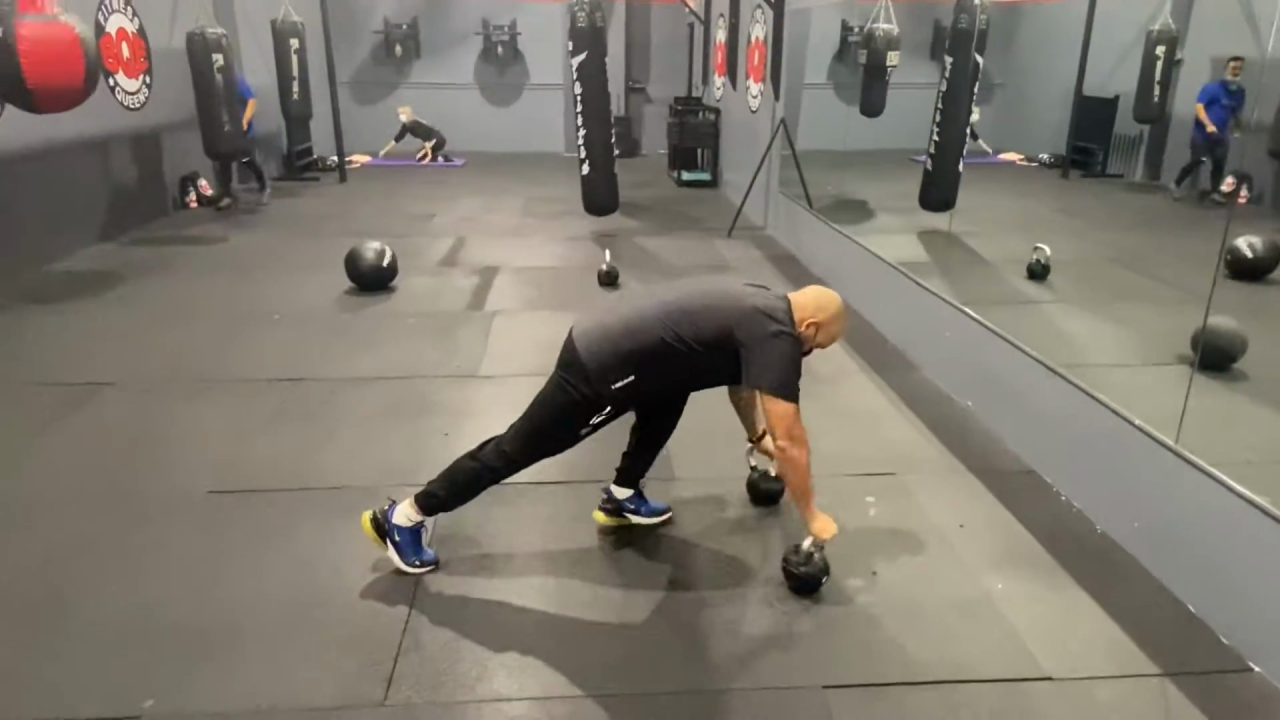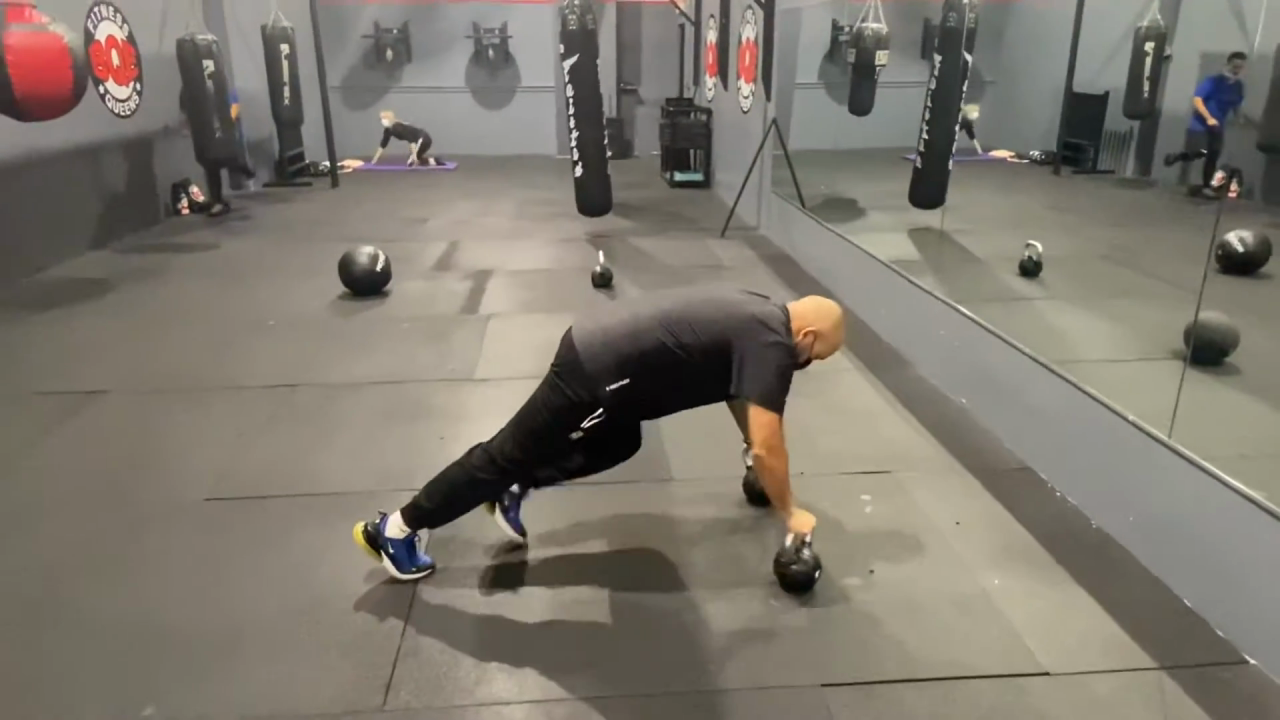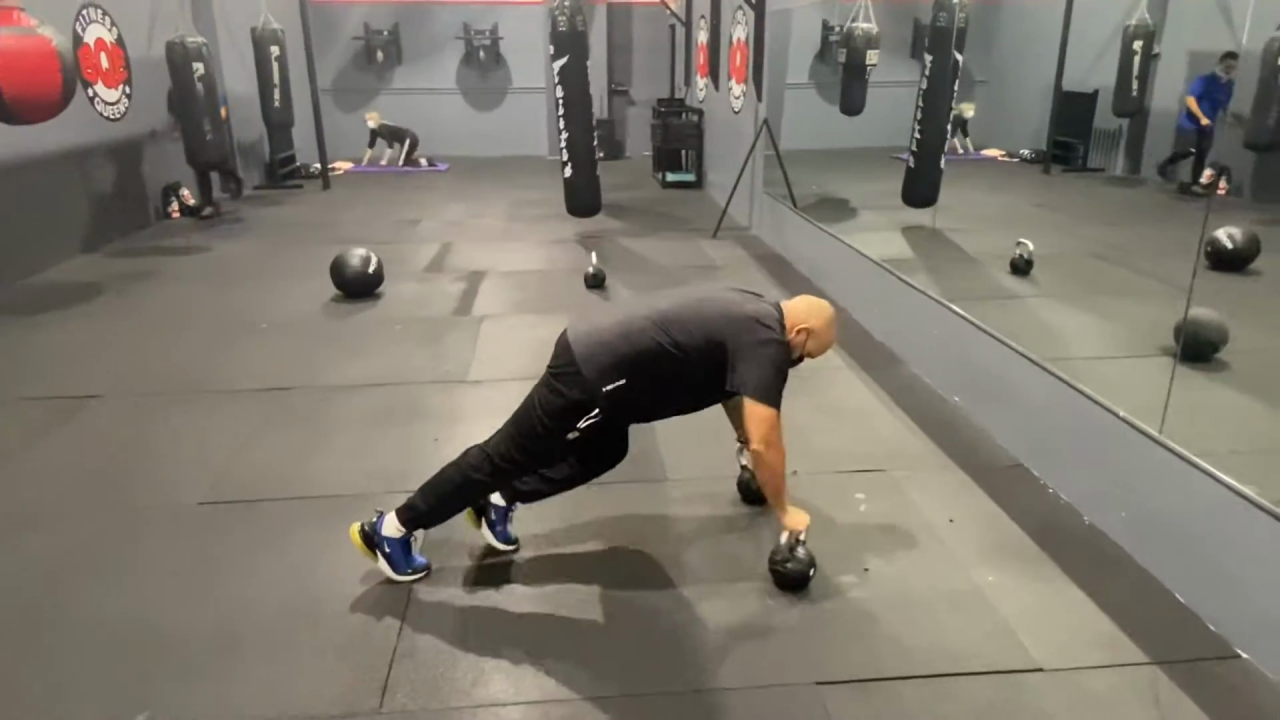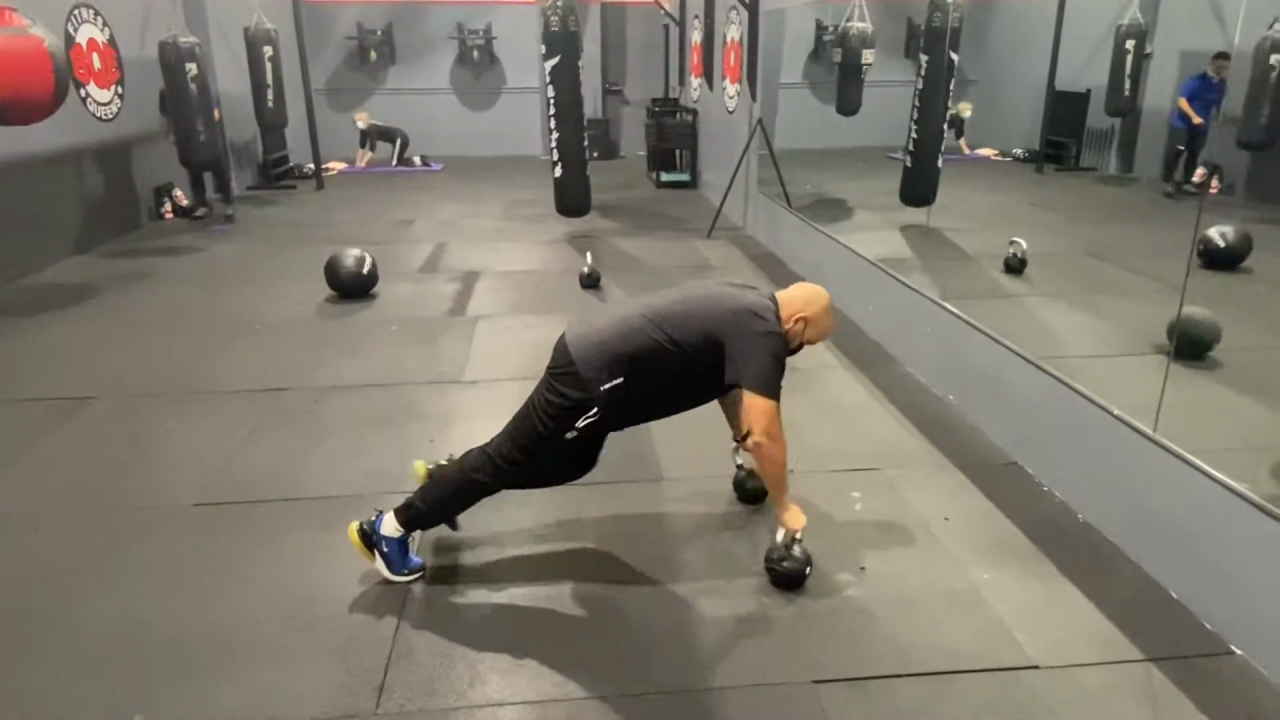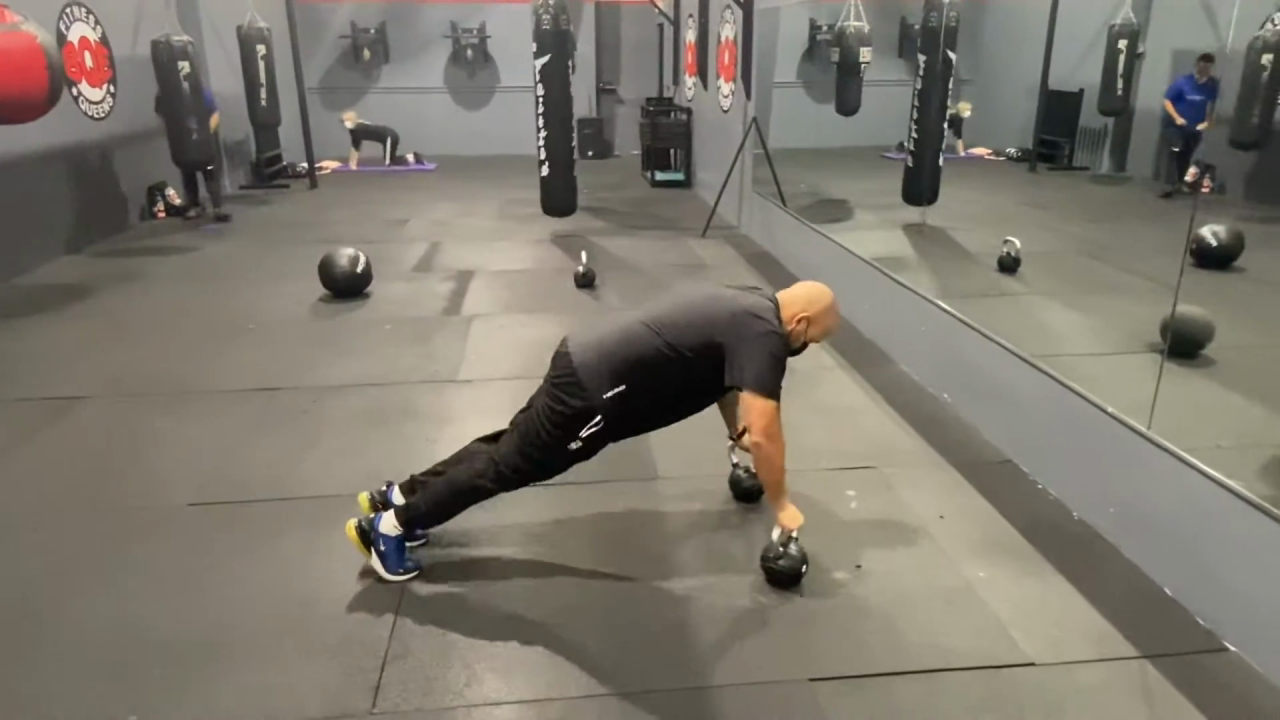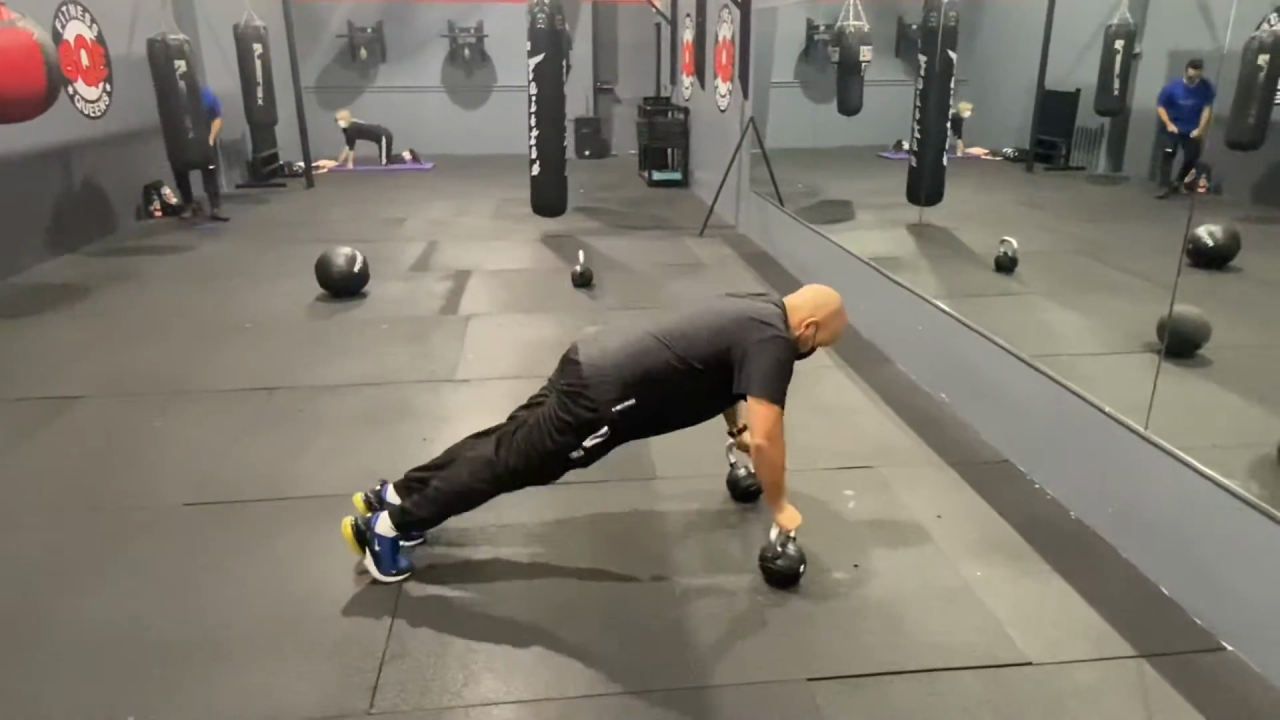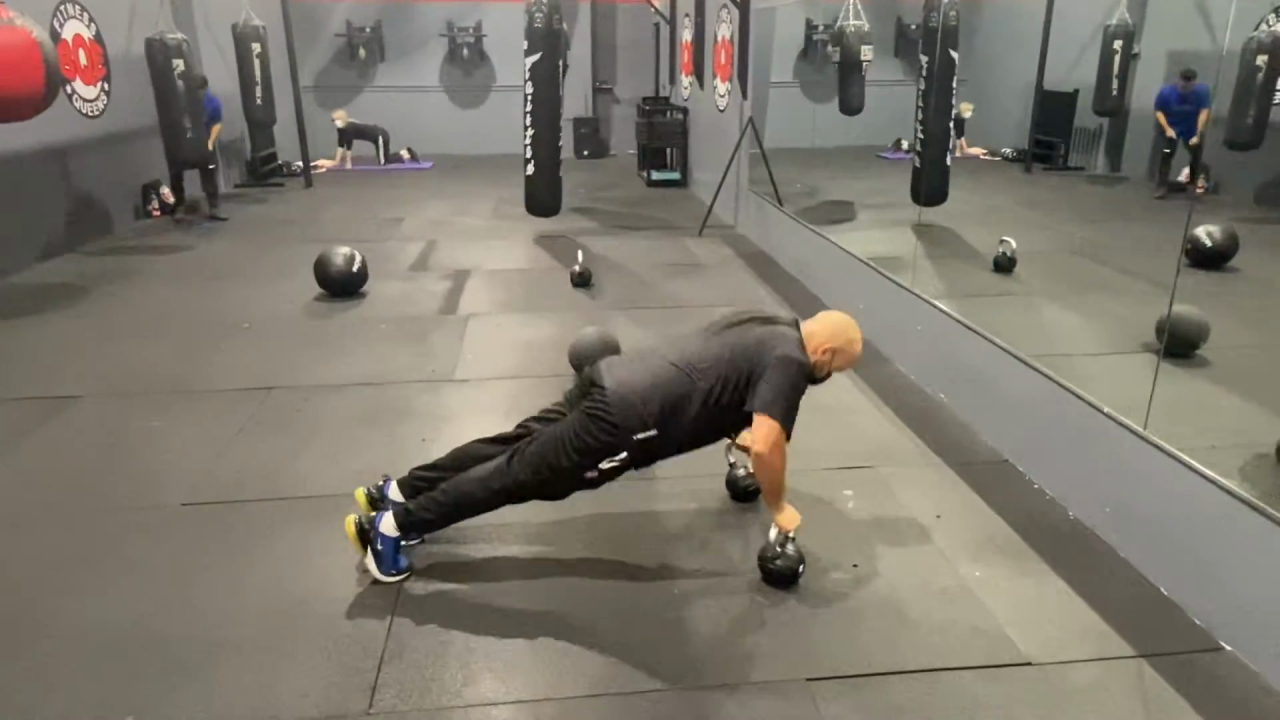
dt=0.2s
person 1, frame 1
left shoulder: (761, 310)
right shoulder: (776, 336)
left elbow: (740, 380)
right elbow: (790, 439)
left wrist: (758, 437)
right wrist: (812, 516)
left hip: (606, 335)
right hip: (600, 367)
left knee: (669, 396)
right knee: (519, 448)
left ankle: (622, 496)
right ankle: (402, 518)
person 1, frame 2
left shoulder: (759, 317)
right shoulder: (772, 346)
left elbow: (736, 388)
right elbow: (767, 449)
left wrist: (752, 442)
right wrist: (789, 516)
left hip: (599, 343)
right hip: (598, 371)
left knee: (617, 445)
right knee: (511, 456)
left ankle: (510, 493)
right ankle: (395, 529)
person 1, frame 3
left shoulder: (753, 317)
right shoulder: (765, 343)
left elbow: (730, 385)
right elbow: (764, 443)
left wrist: (748, 444)
right wrist: (784, 512)
left hip: (595, 349)
right hip: (595, 372)
left knee: (603, 454)
right knee: (508, 455)
left ankle: (497, 498)
right ankle: (390, 529)
person 1, frame 4
left shoulder: (748, 308)
right shoulder: (762, 334)
left elbow: (726, 377)
right elbow: (767, 434)
left wrist: (741, 438)
right wrist: (784, 507)
left hip: (592, 349)
right hip: (594, 374)
left knee: (571, 462)
right knee: (511, 458)
left ankle: (447, 477)
right ankle: (388, 529)
person 1, frame 5
left shoulder: (749, 308)
right shoulder: (764, 336)
right elbow: (767, 433)
left wrist: (739, 436)
right wrist: (782, 506)
left hip: (586, 359)
right hip: (596, 386)
left knee: (508, 448)
right knee: (511, 464)
left ankle: (399, 495)
right ankle: (388, 526)
person 1, frame 6
left shoulder: (755, 312)
right shoulder: (772, 341)
right elbow: (767, 437)
left wrist: (737, 430)
right wrist: (779, 507)
left hip: (594, 360)
right hip: (604, 397)
left knee: (503, 445)
right knee: (507, 465)
left ankle: (391, 496)
right ankle: (384, 526)
person 1, frame 7
left shoulder: (771, 329)
right shoulder: (788, 361)
right elbow: (768, 447)
left wrist: (737, 432)
right wrist: (779, 509)
left hip: (614, 379)
right hip: (623, 421)
left knee: (513, 450)
right knee: (518, 476)
left ankle: (394, 492)
right ankle: (390, 525)
